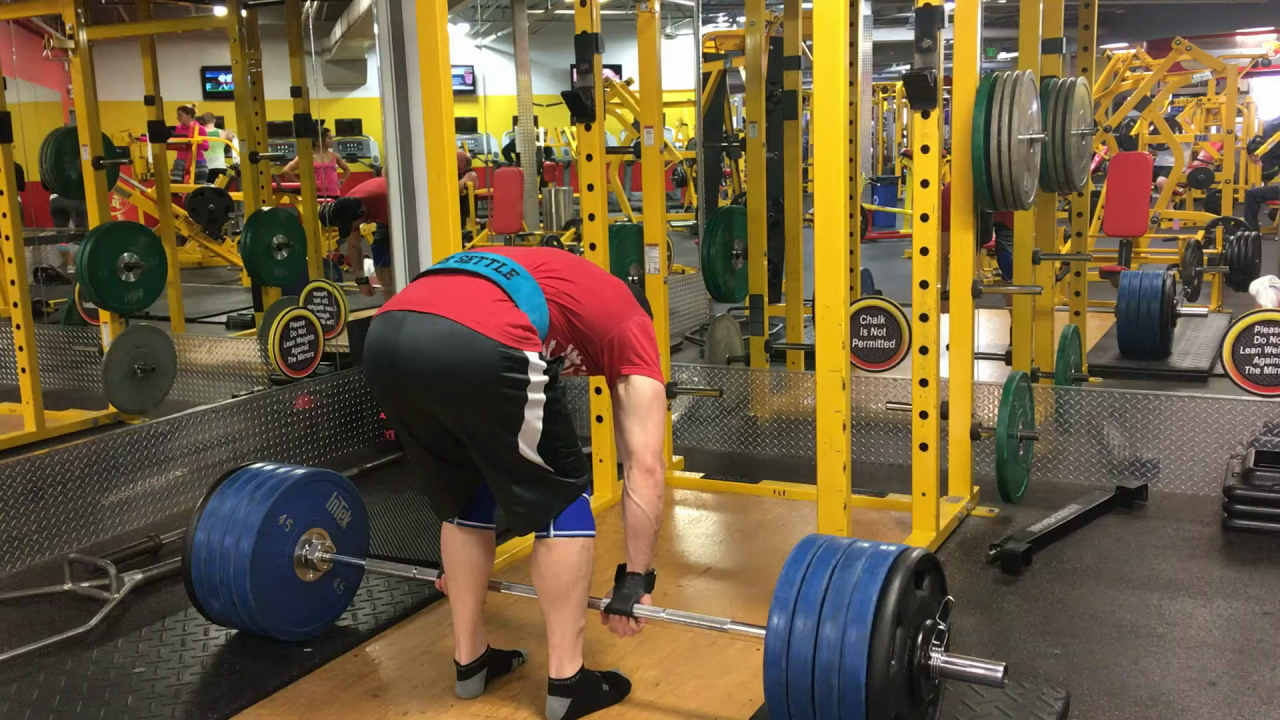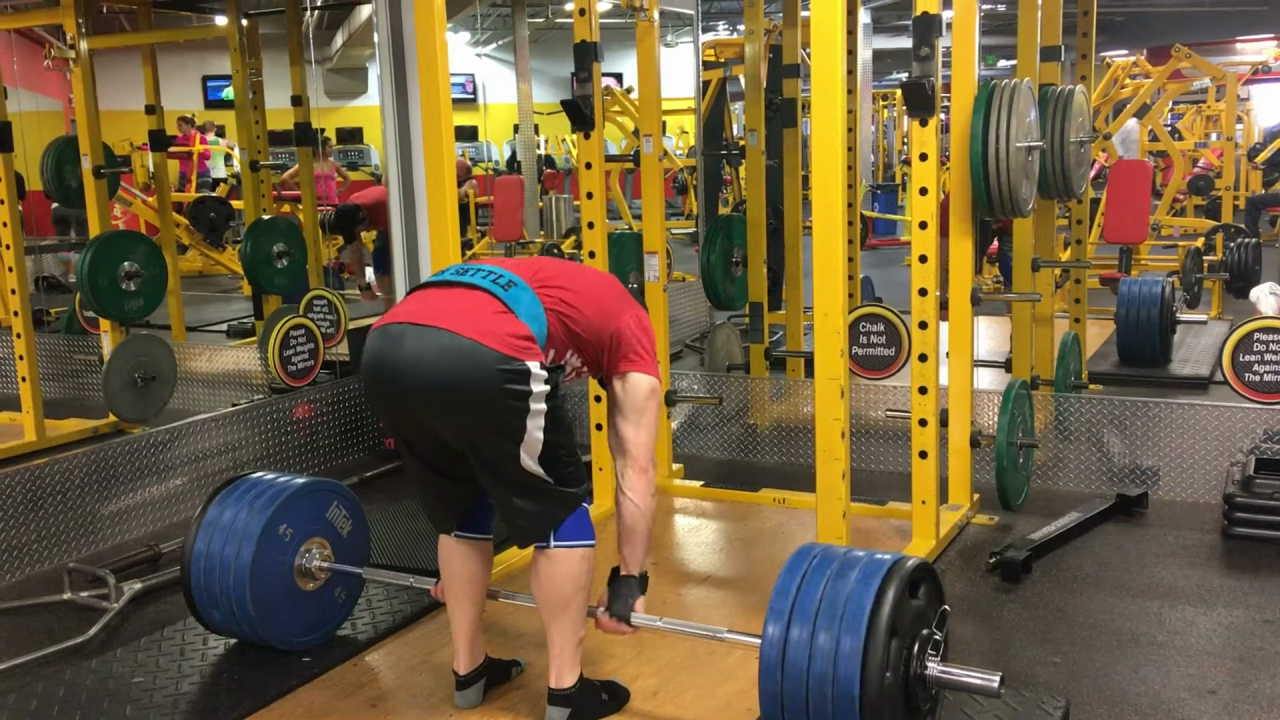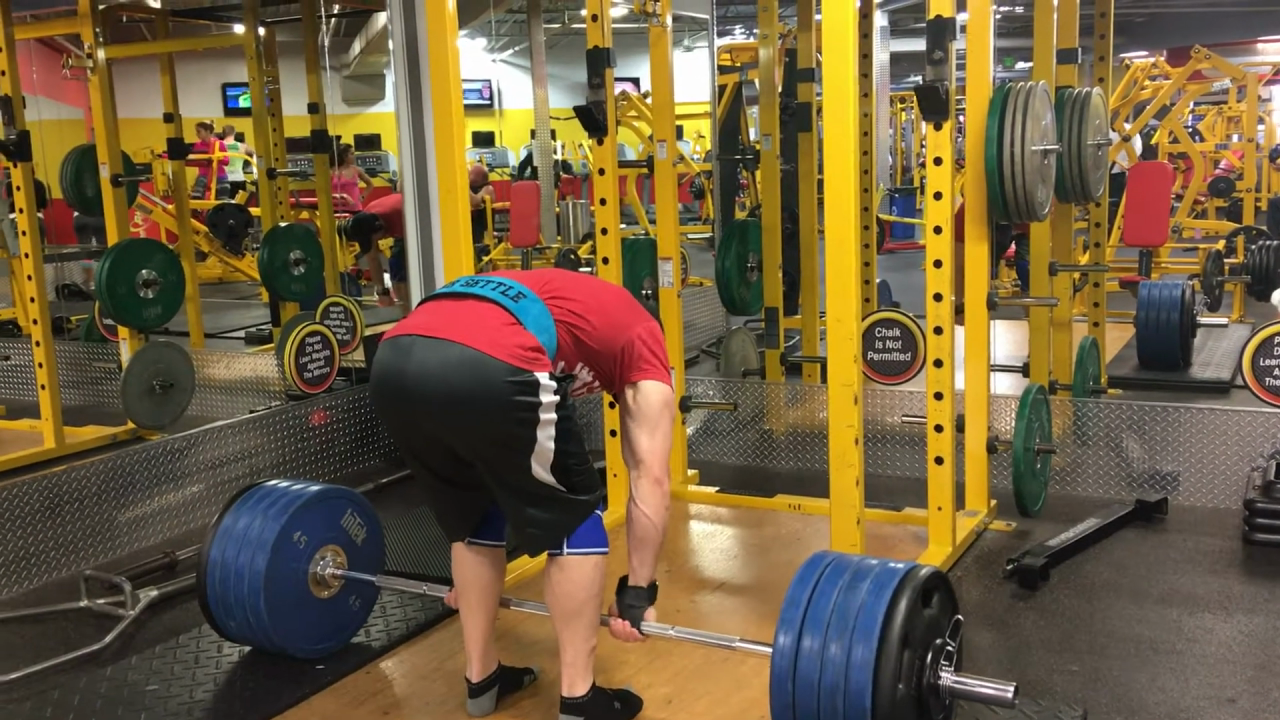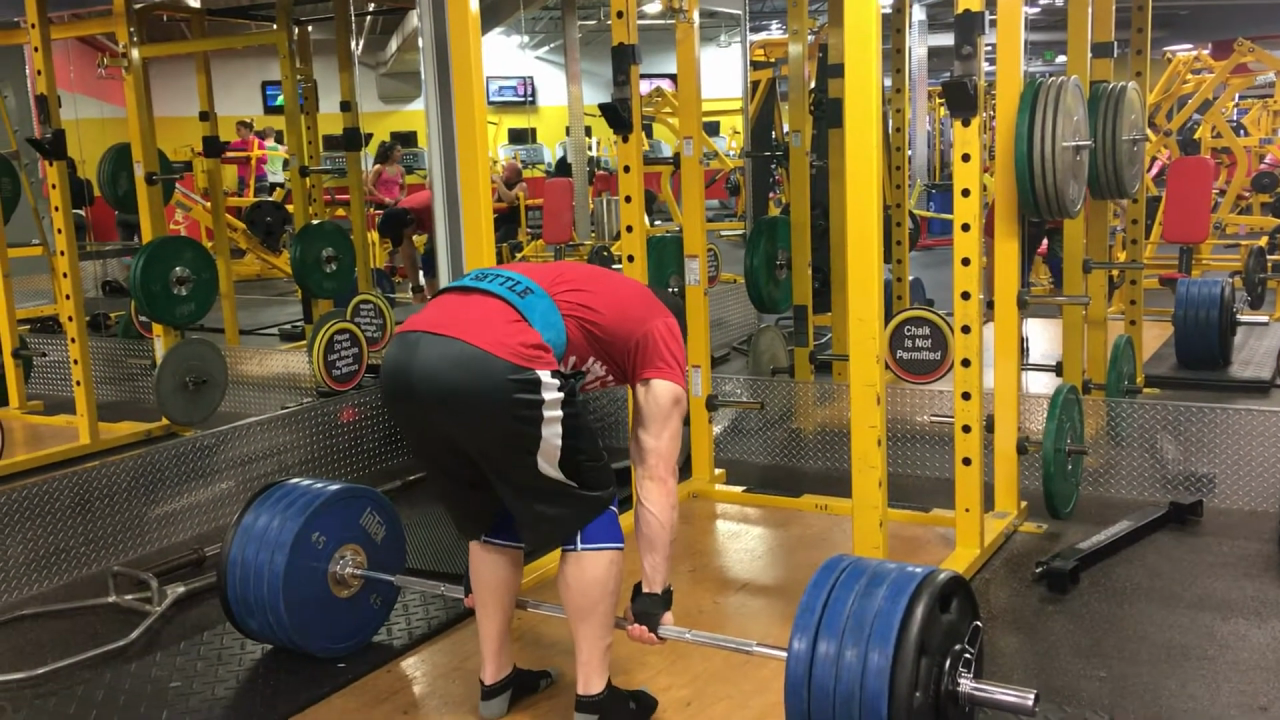
dt=1s
person 1, frame 1
right shoulder: (629, 324)
left elbow: (490, 450)
right elbow: (644, 466)
right wrist: (635, 580)
left hip: (386, 335)
right hip: (478, 345)
left knee: (464, 499)
right knee: (561, 501)
left ankle: (471, 660)
right ankle: (568, 681)
person 1, frame 2
right shoulder: (627, 324)
left elbow: (492, 459)
right elbow: (636, 467)
right wrist: (628, 583)
left hip: (384, 348)
right hip: (477, 357)
left knee: (460, 508)
right knee: (561, 511)
left ankle: (468, 670)
person 1, frame 3
right shoulder: (641, 339)
left elbow: (504, 468)
right elbow: (650, 478)
right wrist: (637, 593)
left hip: (394, 360)
right hip: (487, 368)
left knee: (475, 514)
right knee: (574, 518)
left ankle: (482, 678)
person 1, frame 4
right shoulder: (659, 331)
left elbow: (511, 464)
right elbow: (657, 476)
left wrist: (477, 573)
right wrist: (653, 594)
left hip: (406, 354)
right hip: (495, 366)
left knee: (493, 512)
right knee: (588, 513)
left ankle: (495, 680)
